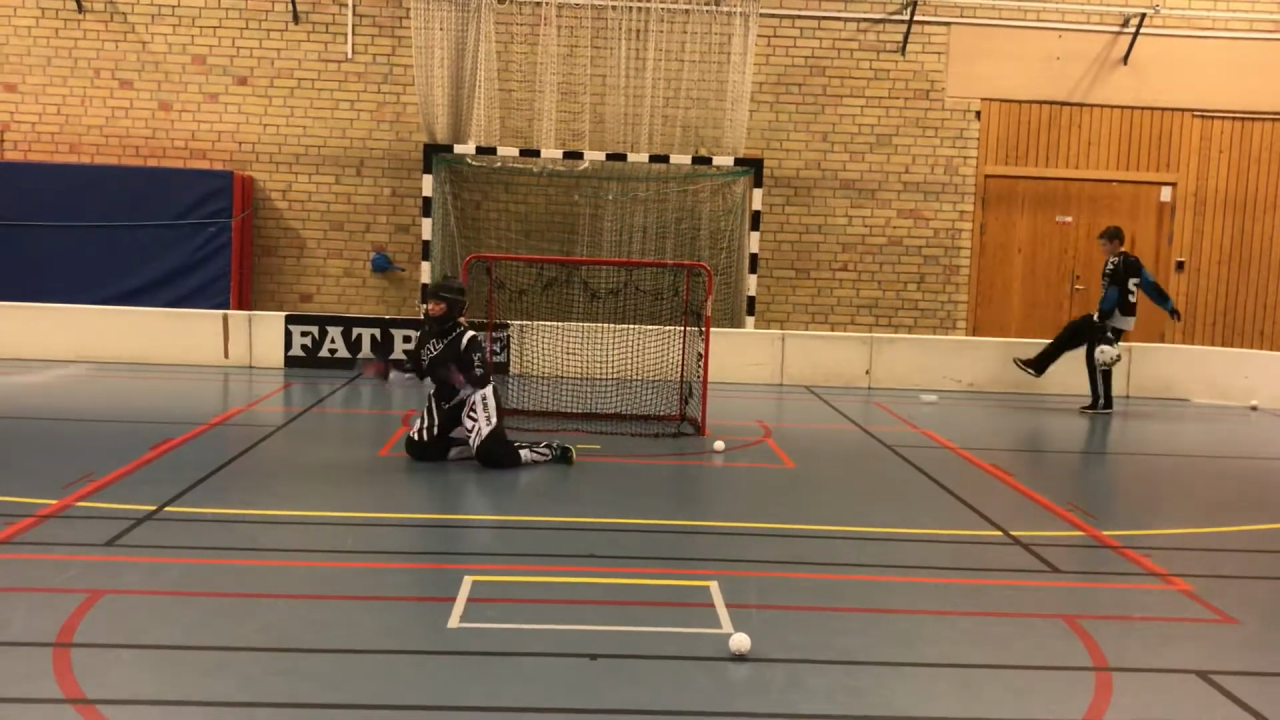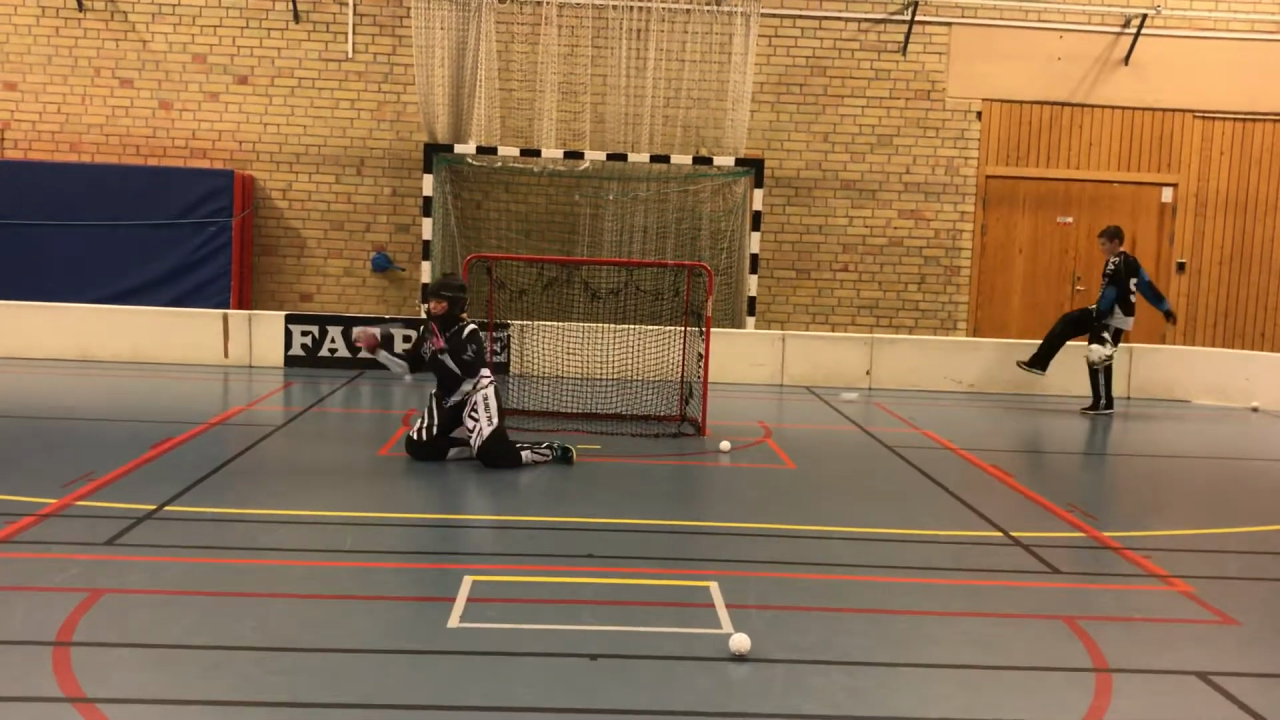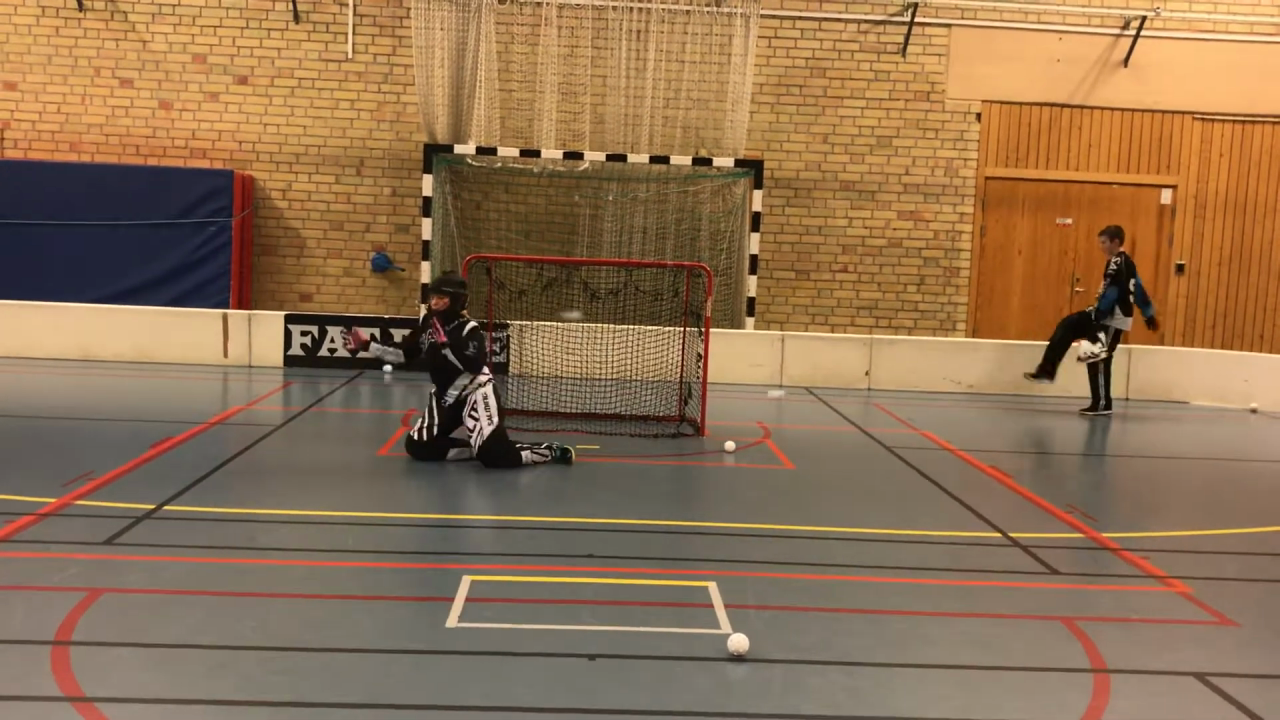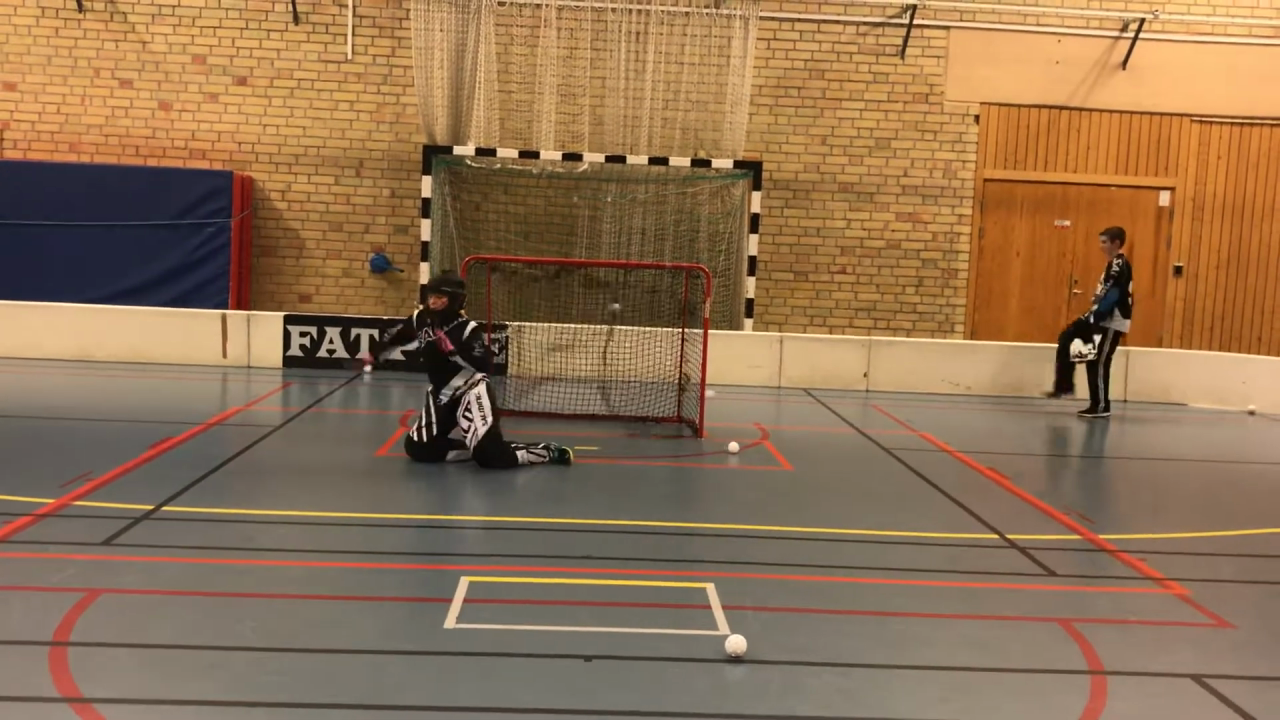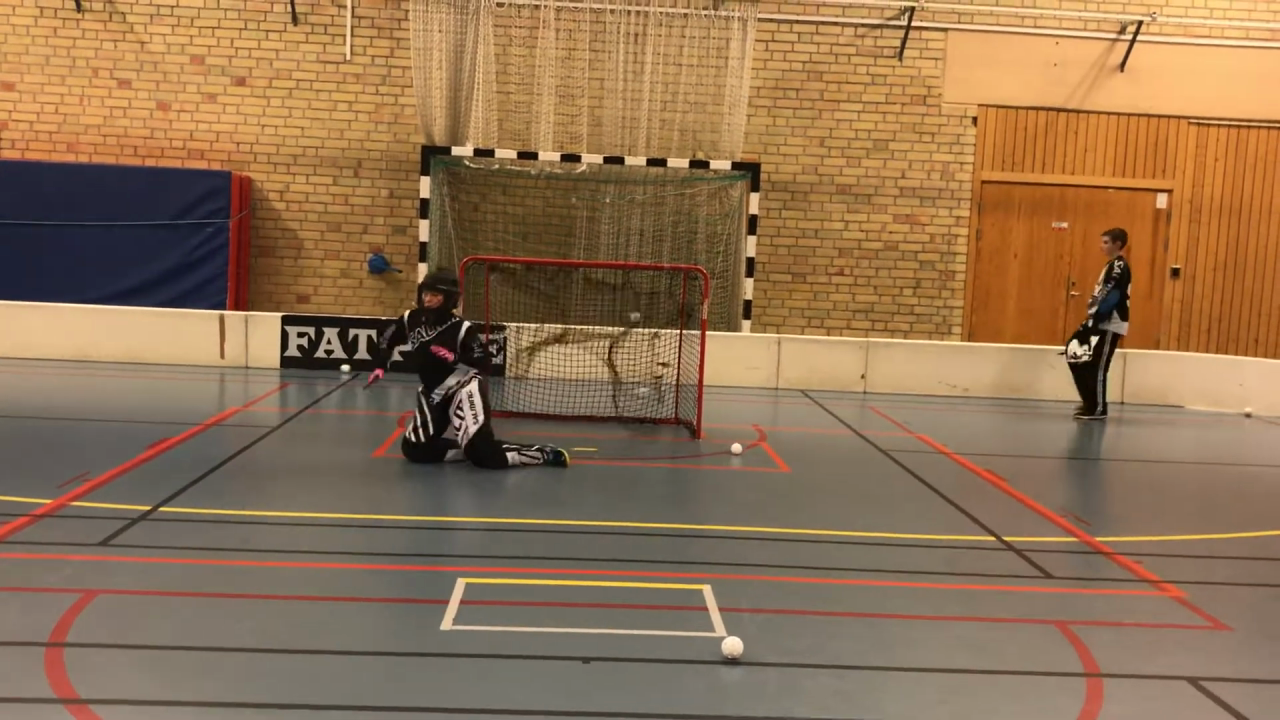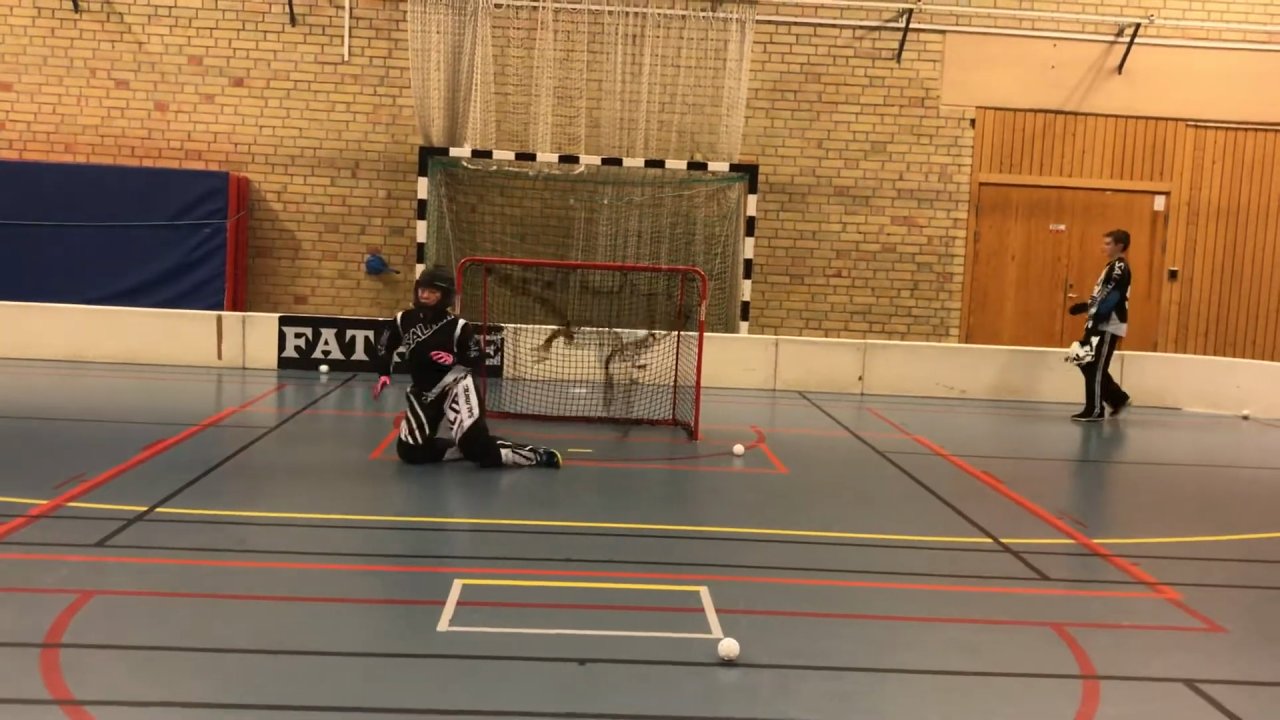
dt=0.1s
person 1, frame 1
left shoulder: (467, 338)
right shoulder: (426, 333)
left elbow: (481, 379)
right elbow: (418, 371)
left wrist: (463, 381)
right wrist: (387, 373)
left hip: (475, 399)
right hip: (443, 401)
left knee: (496, 456)
right knee: (417, 448)
left ankle: (551, 450)
right ankle: (475, 446)
person 1, frame 2
left shoulder: (469, 333)
right shoulder: (428, 330)
left elbow: (471, 371)
right elbow: (409, 366)
left wrist: (443, 349)
right wrist: (377, 349)
left hip: (476, 396)
right hip: (445, 398)
left knee: (495, 454)
right knee: (417, 448)
left ankle: (553, 451)
right ankle: (472, 443)
person 1, frame 3
left shoulder: (469, 329)
right shoulder: (427, 323)
left elbow: (474, 366)
right elbow: (404, 354)
left wrist: (445, 344)
right wrist: (366, 345)
left hip: (474, 393)
right hip: (445, 396)
left knee: (494, 454)
right knee: (417, 448)
left ankle: (551, 451)
right ankle: (472, 445)
person 1, frame 4
left shoulder: (469, 329)
right shoulder: (421, 319)
left elbow: (483, 365)
right elbow: (395, 337)
left wrist: (453, 351)
right wrist: (374, 353)
left hip: (470, 393)
right hip: (440, 395)
left knee: (492, 455)
right knee: (417, 449)
left ankle: (550, 452)
right ankle: (471, 446)
person 1, frame 5
left shoulder: (462, 328)
right shoulder: (410, 319)
left elbow: (483, 364)
right elbow: (387, 341)
left wrist: (455, 357)
right wrist: (381, 367)
left hip: (463, 391)
right hip: (431, 394)
left knee: (483, 453)
right knee: (414, 450)
left ankle: (544, 454)
right ankle: (468, 448)
person 1, frame 6
left shoulder: (458, 326)
right shoulder: (403, 320)
left elbow: (477, 361)
right elbow: (385, 346)
left wrist: (453, 359)
right wrist: (384, 374)
left hip: (456, 388)
right hip: (422, 393)
left knee: (476, 442)
right knee: (410, 452)
left ankle: (537, 455)
right ankle: (465, 447)
person 2, frame 1
left shoulder: (1114, 263)
right shoulder: (1134, 262)
left elbow: (1110, 295)
right elbow: (1151, 285)
left wrist: (1102, 322)
right wrist: (1169, 306)
left hip: (1113, 318)
right hip: (1124, 316)
left knee: (1097, 357)
right knee: (1072, 332)
left ankle: (1102, 403)
right ankle: (1037, 365)
person 2, frame 2
left shoulder: (1114, 264)
right shoulder: (1132, 262)
left elbow: (1108, 294)
right elbow: (1147, 286)
left wrist: (1097, 320)
right wrist: (1165, 308)
left hip: (1113, 318)
right hip: (1112, 315)
left knee: (1100, 358)
right knee: (1068, 321)
left ankle: (1103, 403)
right ankle: (1038, 362)
person 2, frame 3
left shoulder: (1116, 264)
right shoulder: (1127, 263)
left elbow: (1109, 295)
right elbow: (1138, 290)
left wrist: (1096, 320)
right wrist: (1148, 314)
left hip: (1112, 319)
right hip: (1110, 317)
left knee: (1098, 360)
right knee: (1066, 326)
left ankle: (1102, 404)
right ankle: (1046, 371)
person 2, frame 4
left shoulder: (1117, 265)
right shoulder: (1121, 264)
left elbow: (1110, 296)
left wrist: (1094, 319)
left hip: (1110, 322)
right hip: (1103, 320)
left knee: (1097, 362)
right knee: (1066, 338)
left ankle: (1101, 406)
right ankle: (1063, 386)
person 2, frame 5
left shoulder: (1118, 267)
right shoulder: (1114, 265)
left elbow: (1110, 297)
left wrist: (1094, 323)
right wrist: (1093, 319)
left hip: (1108, 325)
right hip: (1101, 322)
left knee: (1097, 366)
right knee: (1075, 353)
left ankle: (1098, 408)
right ankle: (1091, 403)
person 2, frame 6
left shoulder: (1119, 268)
right shoulder: (1117, 267)
left elbow: (1110, 298)
left wrist: (1093, 320)
right wrist: (1085, 306)
left hip: (1107, 326)
right hip: (1106, 325)
left knee: (1095, 367)
right knee: (1096, 367)
left ankle: (1095, 410)
right ankle: (1118, 399)
